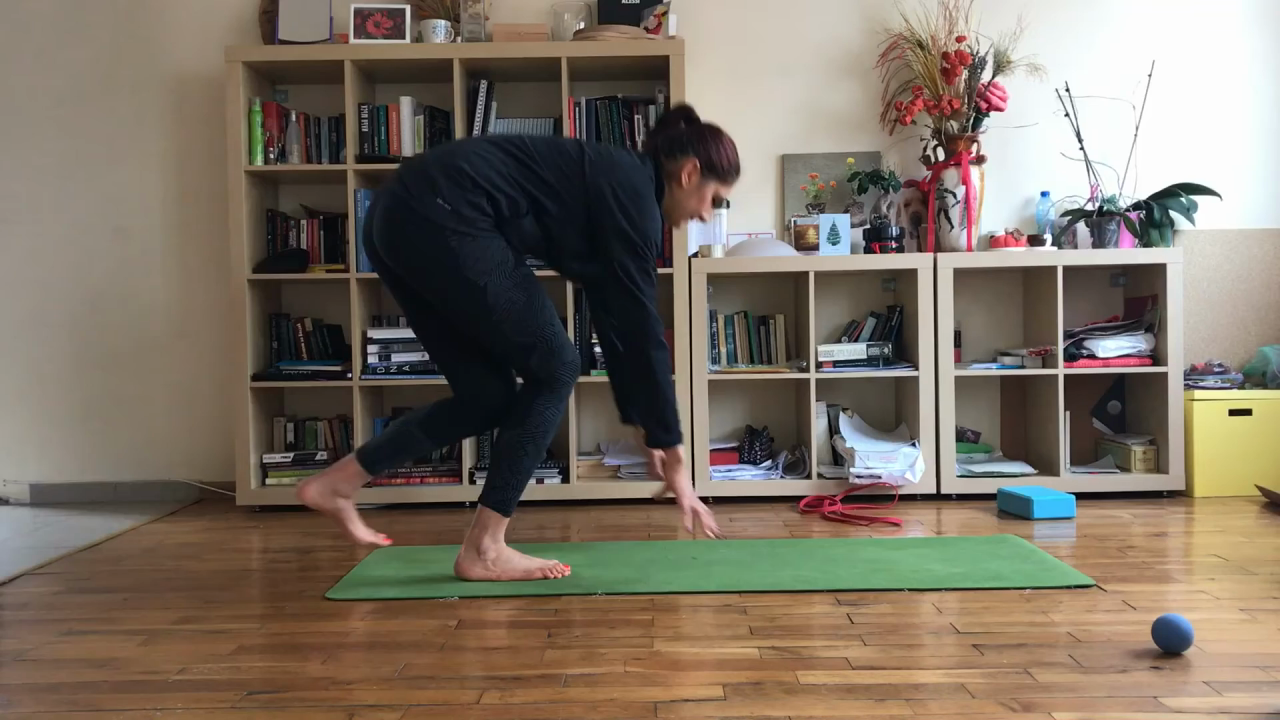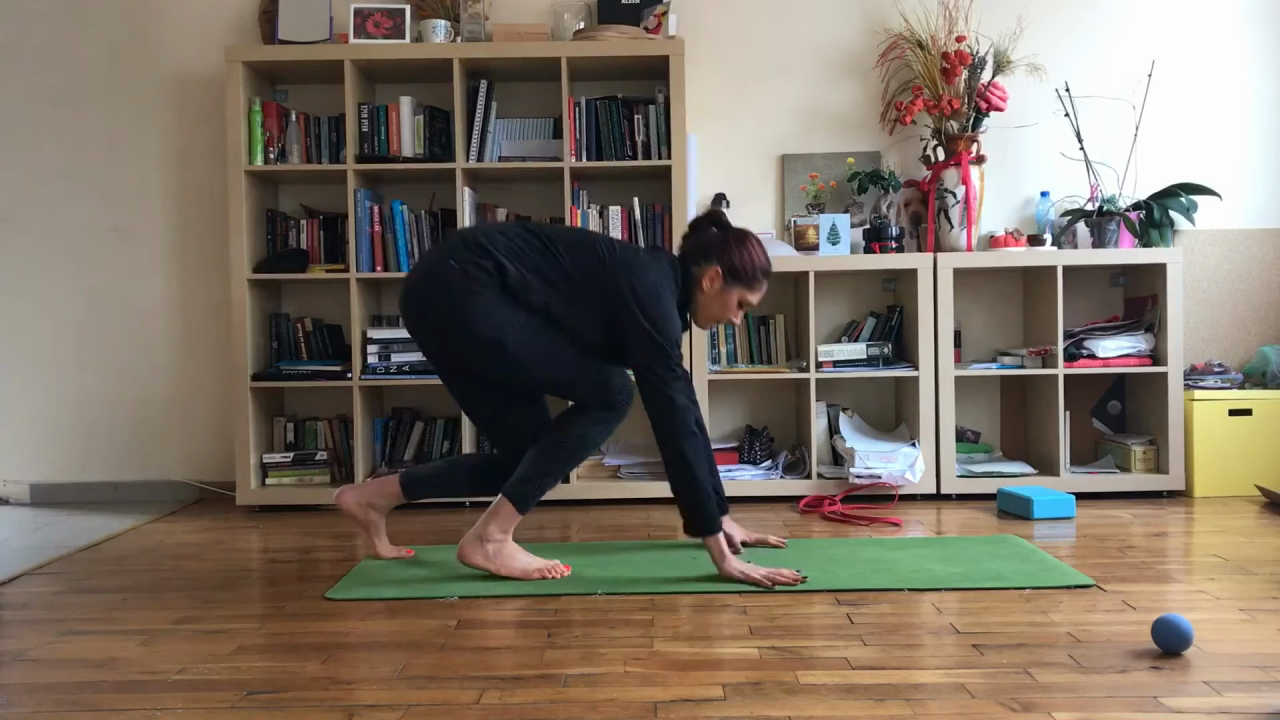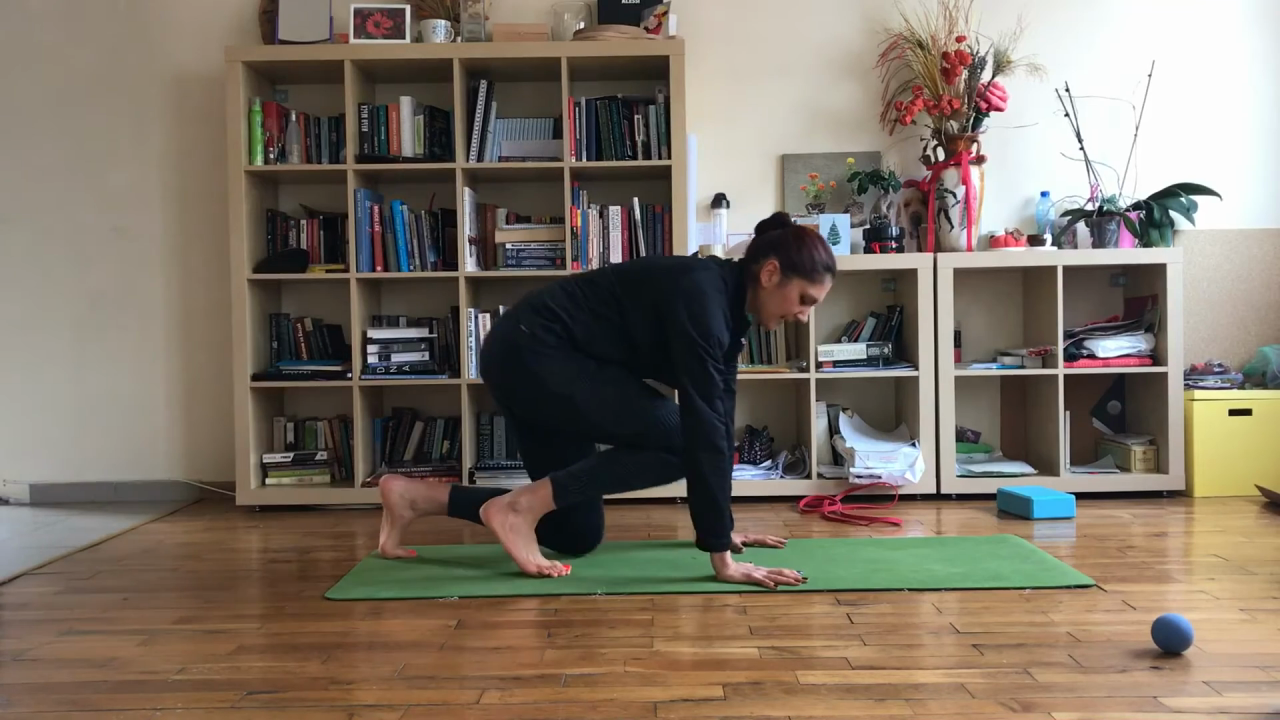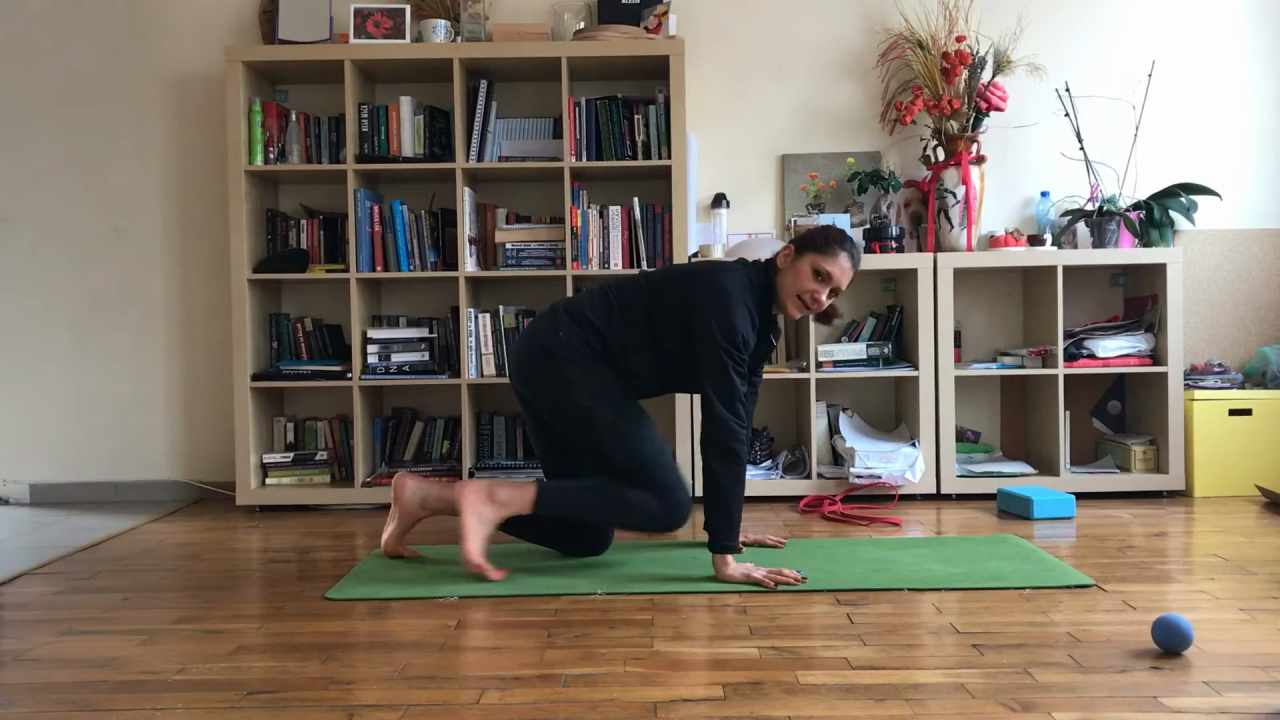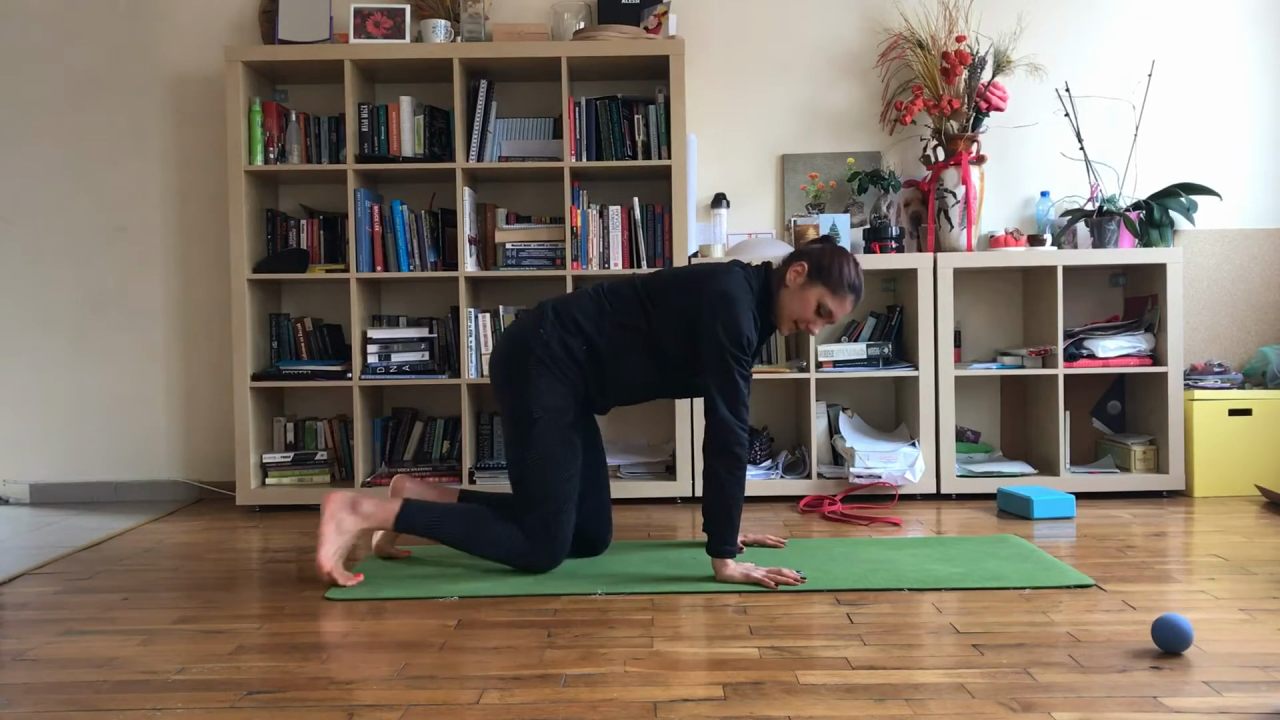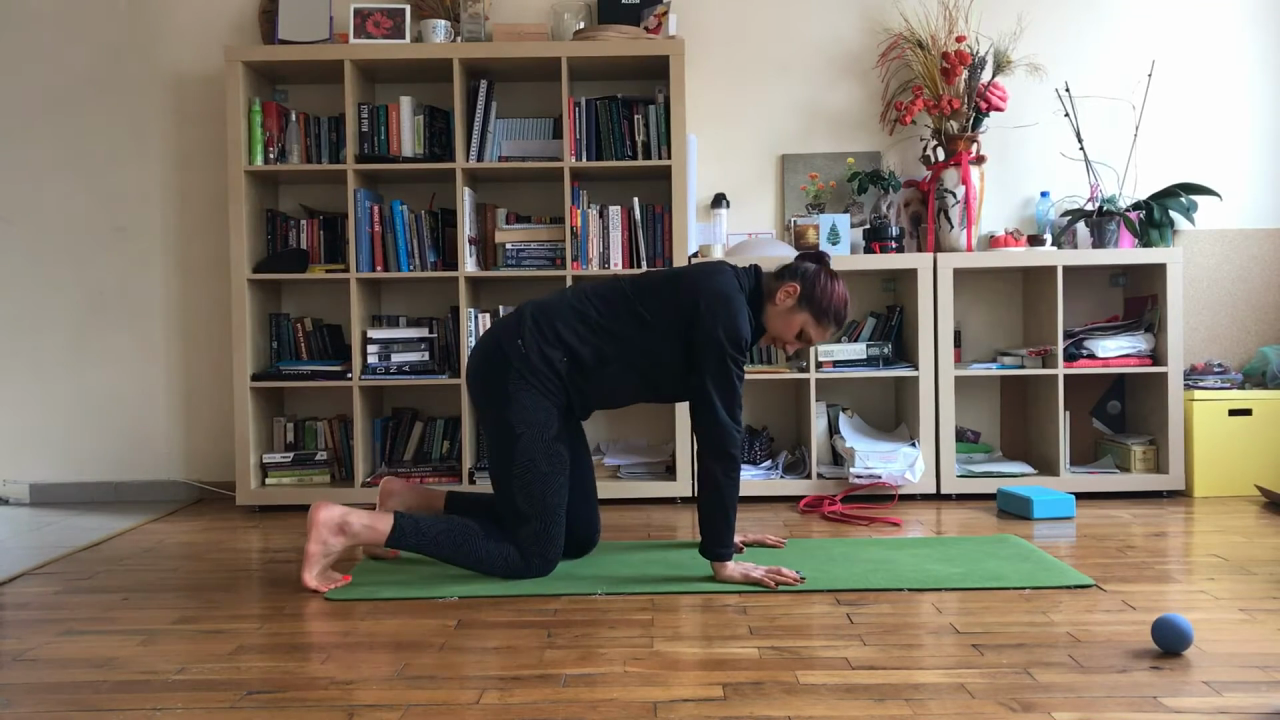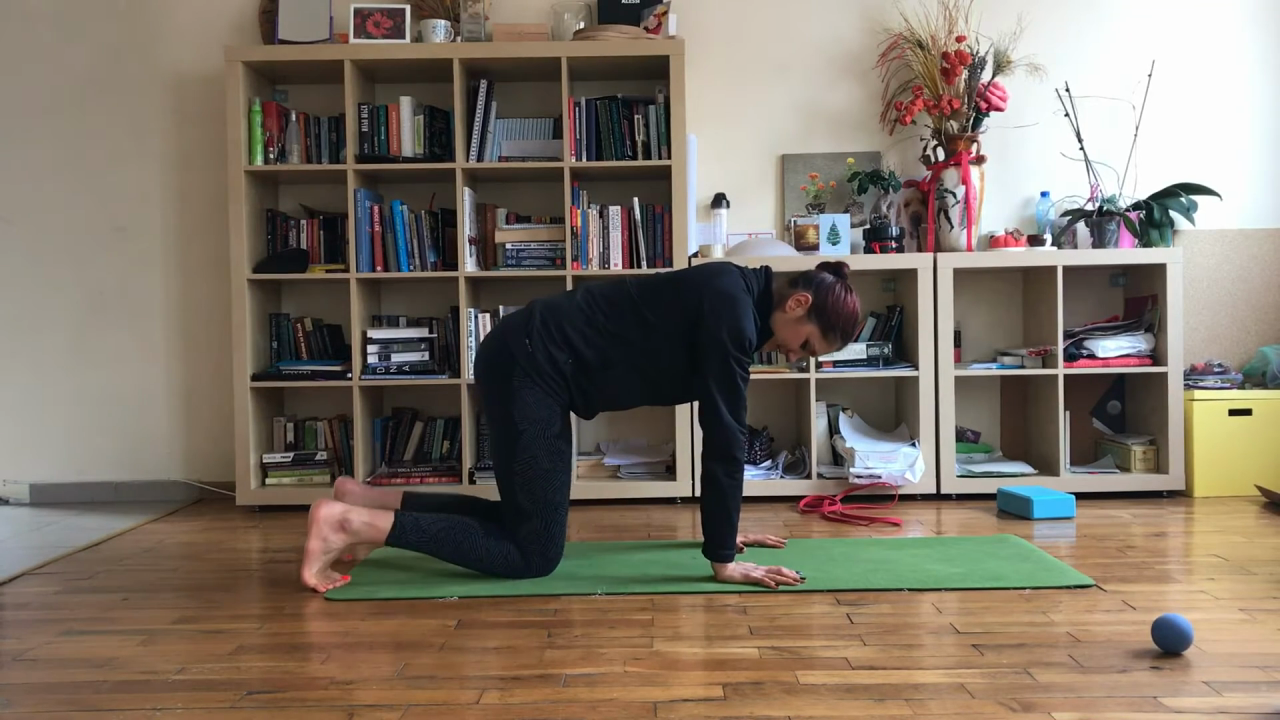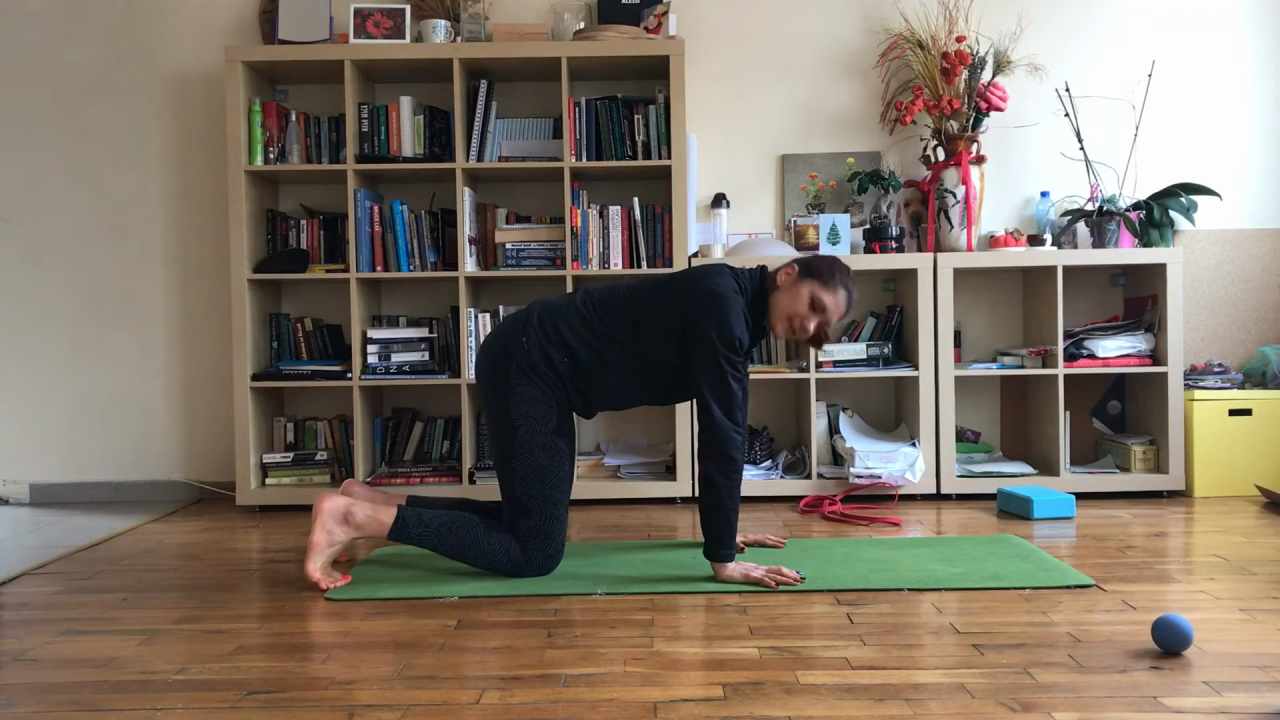
dt=0.4s
person 1, frame 1
left shoulder: (614, 184)
right shoulder: (632, 189)
left elbow: (614, 318)
right elbow: (642, 327)
left wrist: (648, 428)
right wrist: (673, 452)
left hip: (402, 219)
right hip: (439, 220)
left knee: (491, 397)
right knee: (554, 368)
left ankle: (338, 482)
right ankle: (483, 547)
person 1, frame 2
left shoulder: (659, 288)
right shoulder: (649, 289)
left elbow: (680, 413)
right elbow: (673, 420)
left wrist: (716, 518)
right wrist: (720, 549)
left hip: (452, 293)
right hip: (455, 287)
left knee: (531, 458)
right knee: (607, 397)
left ankle: (372, 498)
right ankle: (490, 537)
person 1, frame 3
left shoulder: (729, 306)
right shoulder: (703, 295)
left elbow: (719, 417)
right elbow: (704, 425)
left wrist: (719, 527)
right wrist: (722, 557)
left hip: (535, 359)
right hip: (528, 350)
left knee: (577, 534)
right knee: (677, 440)
left ankle: (413, 496)
right ankle: (519, 508)
person 1, frame 4
left shoulder: (759, 315)
right shoulder: (729, 295)
left elbow: (736, 422)
right elbow: (723, 427)
left wrist: (726, 526)
right wrist: (724, 557)
left hip: (565, 362)
right hip: (561, 355)
left knee: (588, 534)
right knee: (667, 504)
left ankle: (424, 494)
right ankle: (495, 499)
person 1, frame 5
left shoulder: (748, 307)
right shoulder: (731, 299)
left elbow: (728, 423)
right elbow: (726, 430)
left wrist: (725, 526)
right wrist: (724, 558)
left hip: (556, 369)
right hip: (541, 361)
left knee: (591, 536)
right knee: (540, 546)
left ankle: (422, 495)
right ankle: (359, 510)
person 1, frame 6
left shoulder: (727, 302)
right shoulder: (725, 304)
left elbow: (714, 425)
right elbow: (719, 433)
left wrist: (720, 529)
right wrist: (721, 558)
left hip: (532, 369)
right hip: (521, 367)
left knee: (579, 537)
right knee: (533, 555)
left ankle: (410, 498)
right ankle: (347, 525)
person 1, frame 7
left shoulder: (738, 303)
right shoulder: (732, 306)
left elbow: (723, 425)
right elbow: (724, 435)
left wrist: (724, 528)
right wrist: (723, 560)
left hip: (533, 364)
right hip: (527, 365)
left knee: (532, 524)
right knee: (533, 553)
left ankle: (365, 498)
right ankle: (345, 523)
person 1, frame 8
left shoulder: (742, 314)
right shoulder: (723, 301)
left elbow: (731, 425)
right elbow: (719, 433)
left wrist: (725, 527)
right wrist: (723, 559)
left hip: (538, 368)
right hip: (525, 365)
left knee: (532, 523)
right knee: (535, 552)
left ankle: (371, 499)
right ankle: (351, 516)
